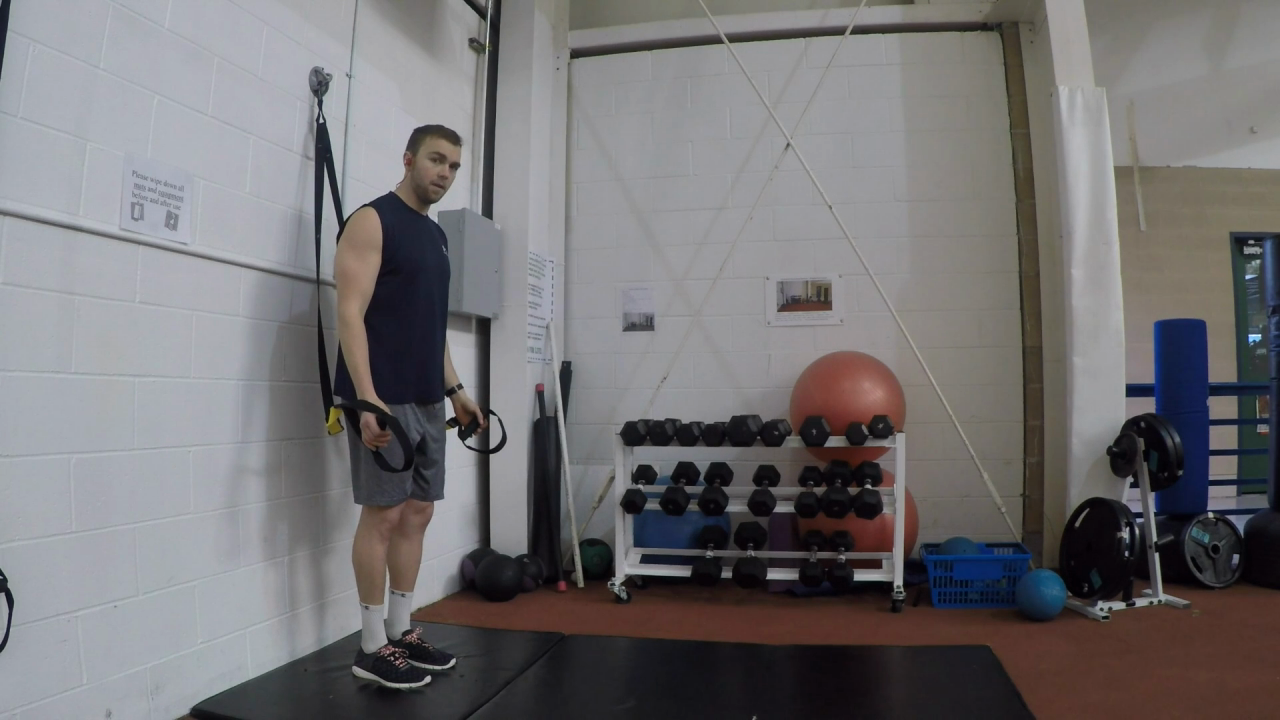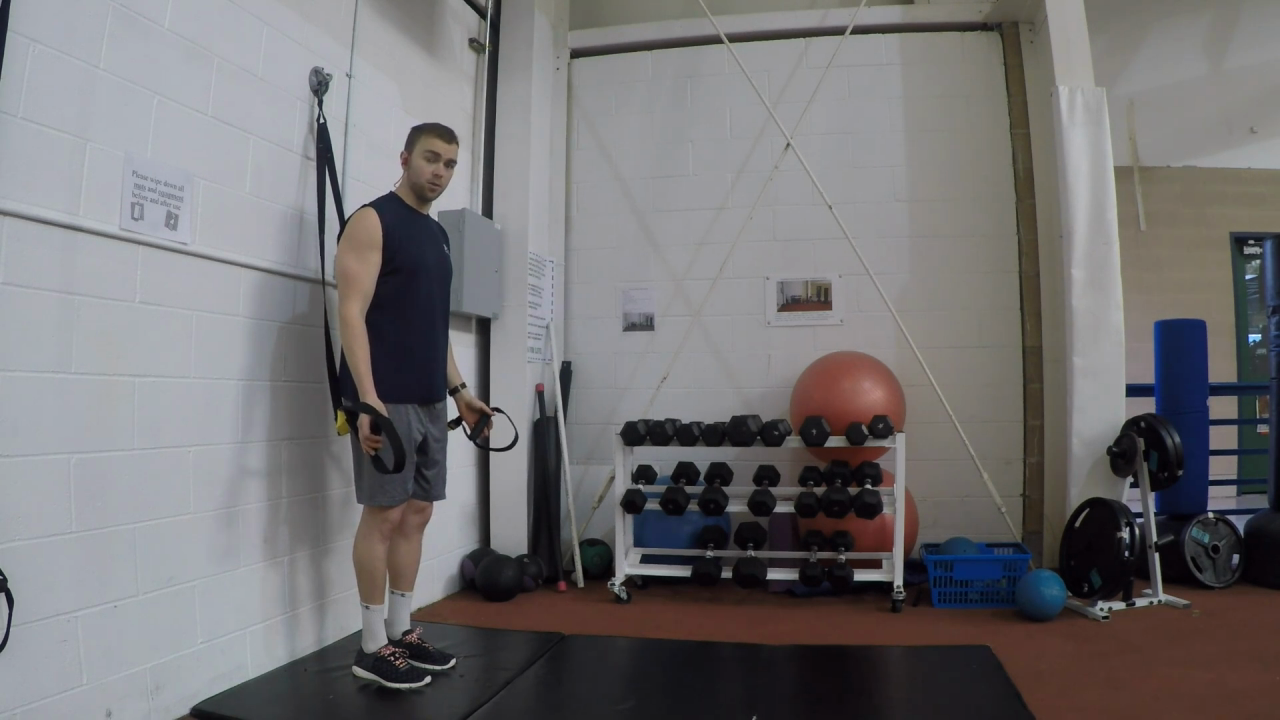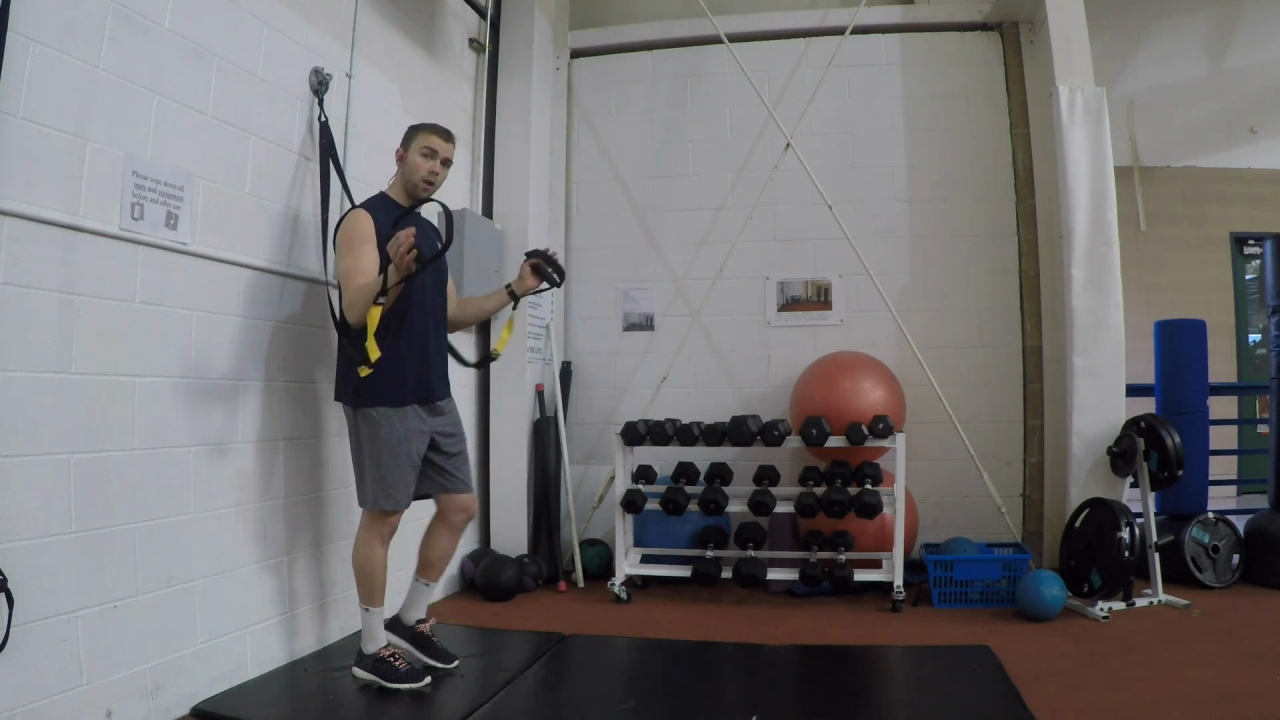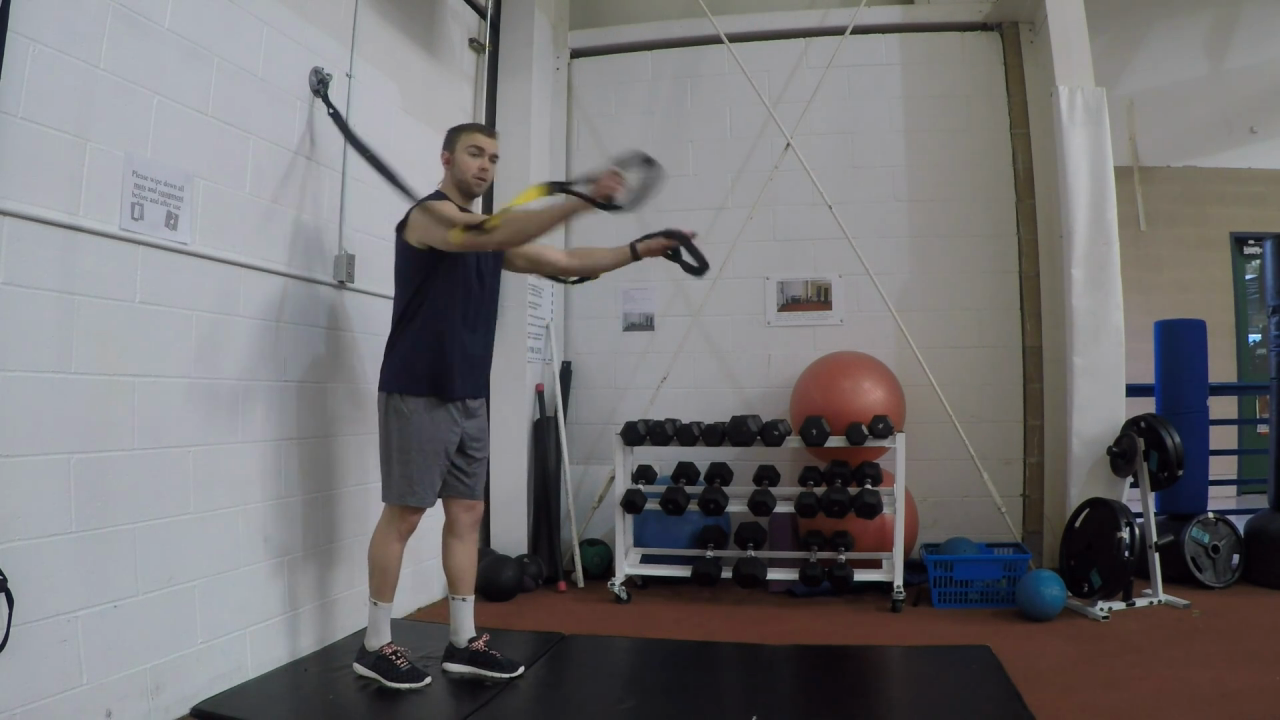
dt=1s
person 1, frame 1
left shoulder: (435, 234)
right shoulder: (373, 221)
right elbow: (350, 313)
left wrist: (455, 389)
right wrist: (367, 398)
left hip: (428, 399)
right hip: (384, 399)
left knee: (417, 512)
right knee: (383, 514)
left ankle: (401, 630)
right ankle: (373, 647)
person 1, frame 2
left shoulder: (437, 234)
right shoulder: (373, 222)
right elbow: (352, 313)
left wrist: (458, 390)
right wrist: (368, 397)
left hip: (429, 401)
right hip: (385, 400)
left knee: (416, 514)
right knee: (383, 515)
left ankle: (401, 631)
right ankle: (372, 646)
person 1, frame 3
left shoulder: (431, 233)
right shoulder: (366, 220)
right elbow: (355, 312)
left wrist: (514, 290)
right wrist: (395, 275)
left hip: (434, 396)
right hip: (382, 397)
left knee: (461, 505)
right knee: (382, 516)
left ankle: (410, 621)
right ankle: (373, 647)
person 1, frame 4
left shoulder: (488, 233)
right shoulder: (430, 214)
left elbow: (561, 264)
right elbow: (499, 234)
left wrist: (637, 247)
right wrist: (578, 200)
left hip: (468, 395)
right hip: (419, 393)
left knee: (467, 514)
right knee: (403, 514)
left ankle: (463, 641)
right ankle: (375, 645)
